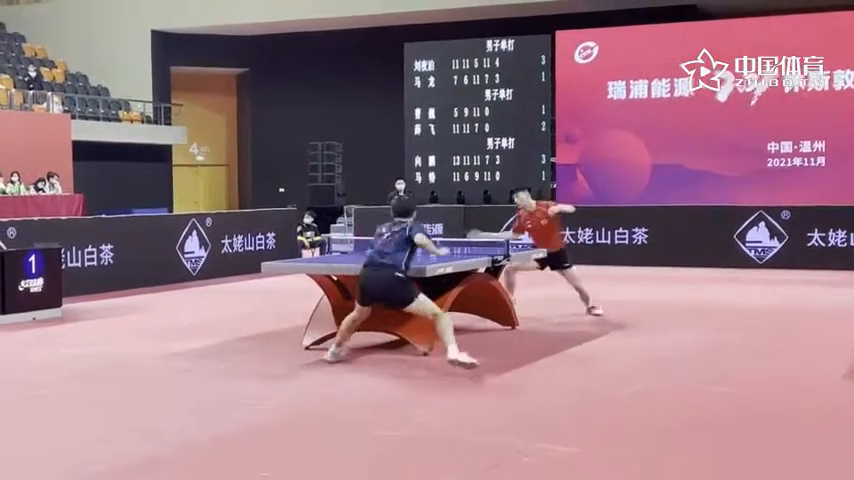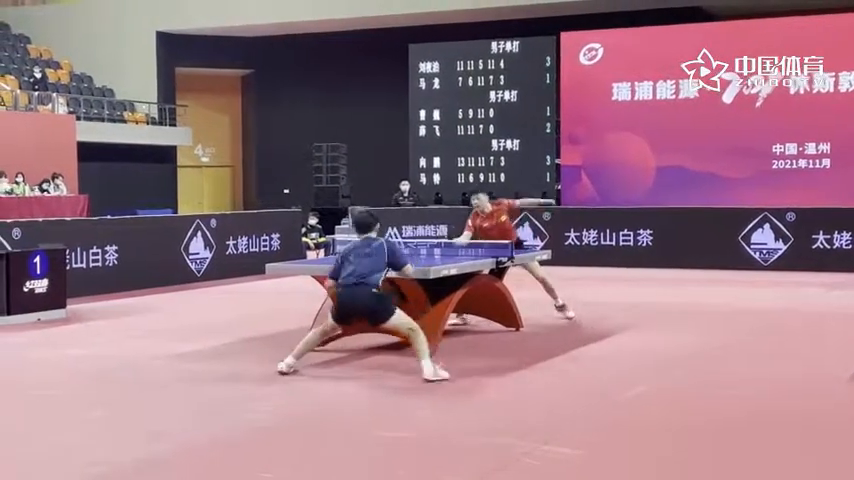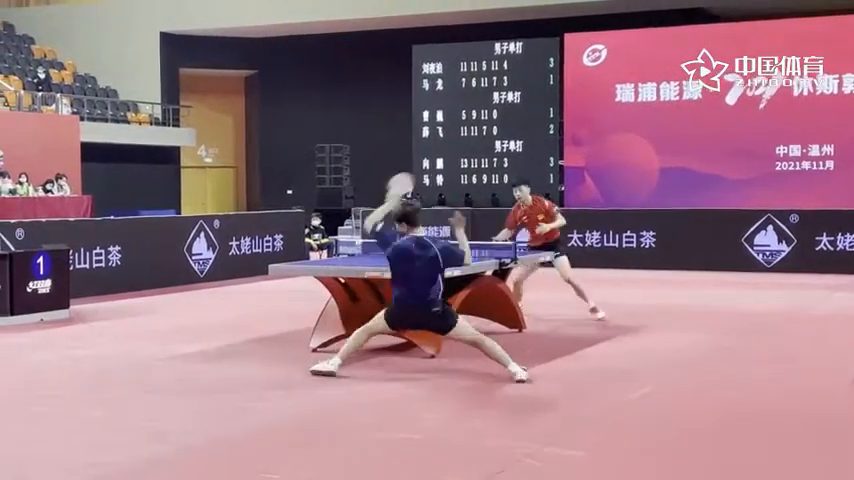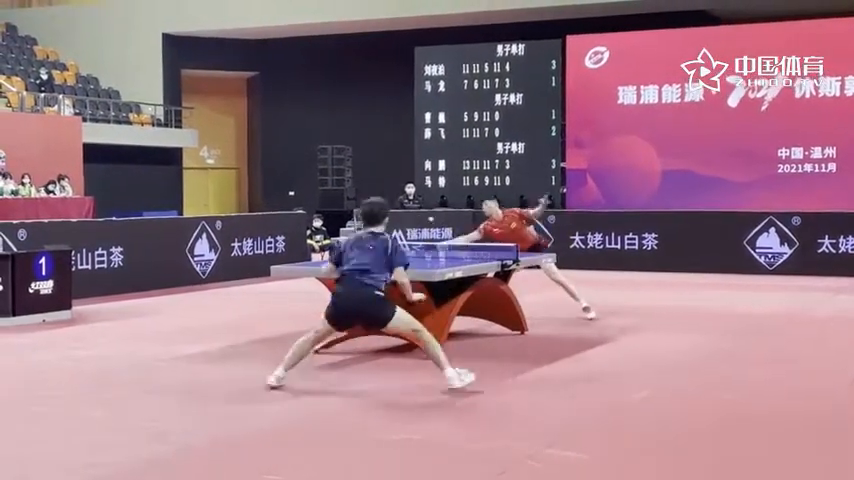
dt=0.5s
person 1, frame 1
left shoulder: (382, 229)
right shoulder: (413, 226)
right elbow: (420, 239)
right wrist: (437, 251)
left hip: (368, 276)
right hip: (392, 278)
left knee: (358, 314)
right knee: (438, 315)
left ankle: (335, 351)
right ankle: (453, 352)
person 1, frame 2
left shoulder: (347, 251)
right shoulder: (386, 245)
left elbow: (329, 284)
right elbow: (408, 271)
right wrist: (391, 267)
left hip: (345, 300)
right hip: (371, 297)
left knee: (323, 330)
right knee: (413, 330)
left ankle: (289, 362)
right ankle: (428, 367)
person 1, frame 3
left shoulder: (395, 246)
right shoulder: (440, 248)
left elbow: (369, 224)
right elbow: (467, 261)
left wrist: (390, 204)
right wrist: (460, 231)
left hip: (403, 309)
right hip: (434, 311)
left knee: (367, 329)
right knee: (477, 339)
left ankle: (333, 363)
right ankle: (515, 369)
person 1, frame 4
left shoulder: (350, 240)
right shoulder: (391, 243)
left elbow: (330, 271)
right elbow: (401, 278)
right wrist: (411, 295)
left hip: (344, 298)
right hip: (372, 299)
left knee: (316, 335)
right knee: (419, 331)
left ankle: (279, 374)
right ankle: (450, 374)
person 2, frame 1
left shoulder: (547, 207)
right shoulder: (522, 216)
left elbow: (571, 209)
right elbow: (513, 235)
left wrist: (558, 208)
right wrist: (486, 235)
left hip: (558, 252)
left knee: (578, 286)
right knee: (509, 269)
left ankle: (590, 306)
person 2, frame 2
left shoulder: (502, 205)
right shoulder: (473, 219)
left elbow: (520, 203)
right elbow: (465, 238)
left wrist: (541, 201)
right wrist: (456, 241)
left hip: (515, 246)
left knee: (541, 277)
left ankle: (559, 304)
right ankle: (462, 315)
person 2, frame 3
left shoulder: (543, 203)
right shoulder: (516, 211)
left elbow: (562, 221)
right elbow: (509, 231)
left wrist: (549, 226)
right wrist: (498, 238)
left hip: (553, 244)
right hip: (535, 247)
left knee: (568, 277)
right knee: (517, 279)
left ankle: (592, 306)
person 2, frame 4
left shoulder: (514, 214)
right shoulder: (487, 226)
left elbow: (535, 214)
right elbow: (470, 237)
left wrist: (542, 206)
right wrist: (452, 242)
left hip: (536, 248)
left knee: (556, 277)
left ankle: (584, 305)
